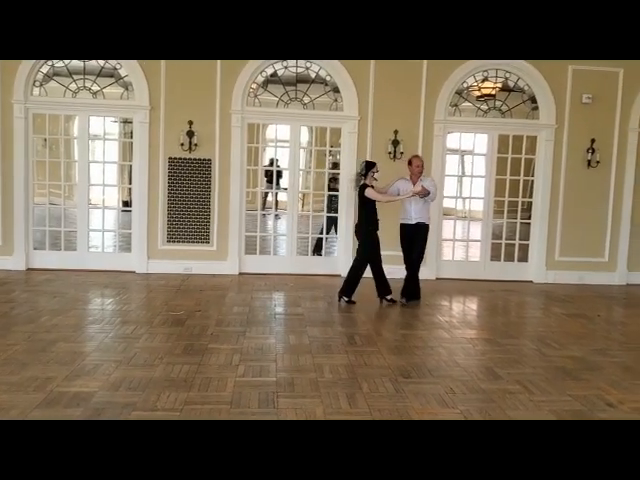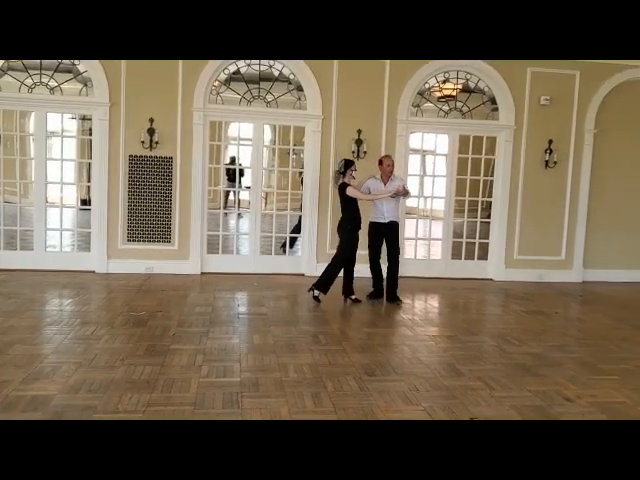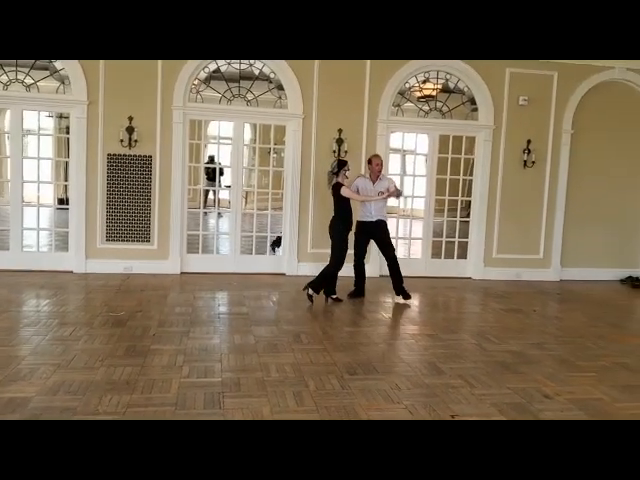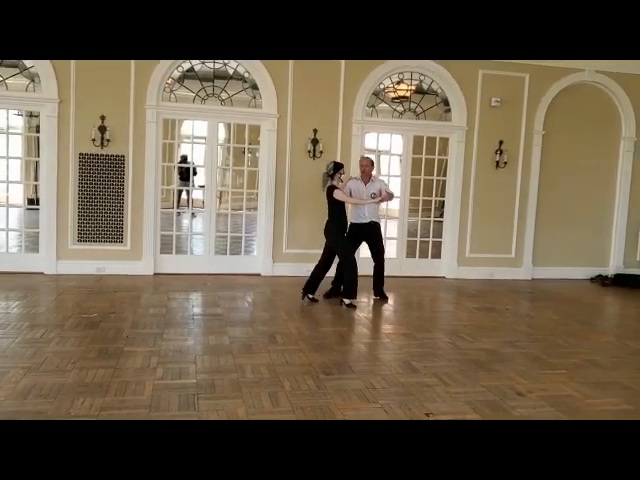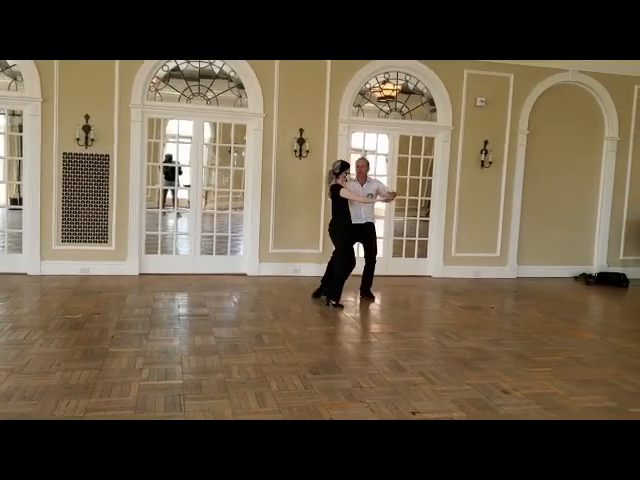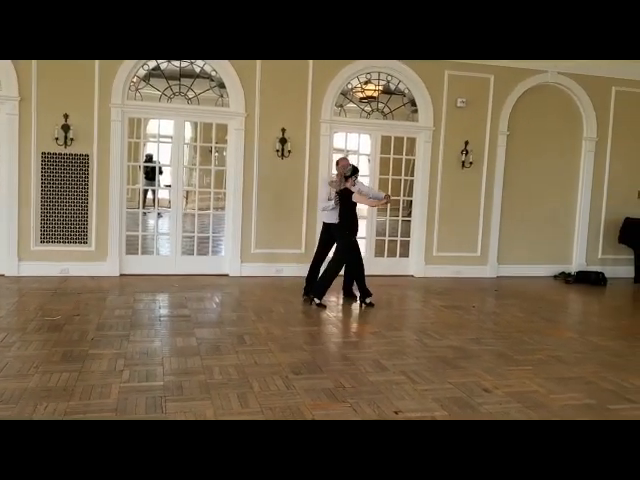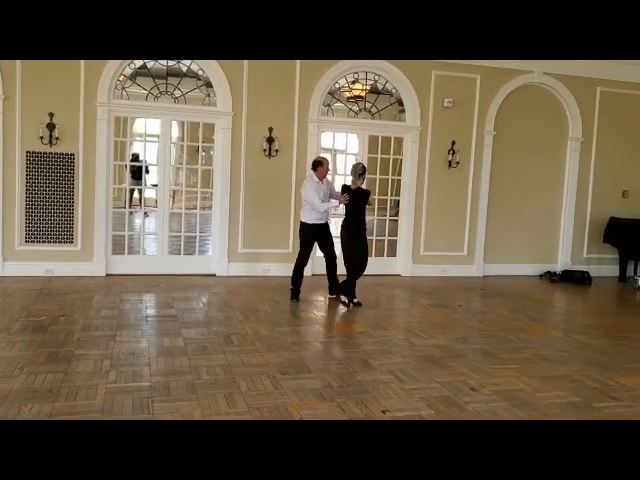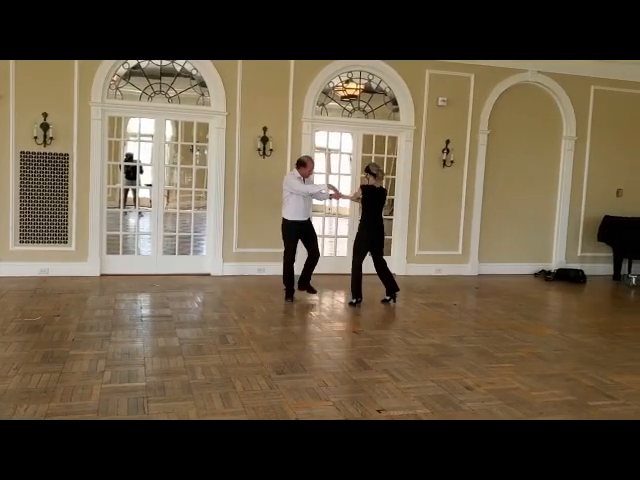
dt=0.3s
person 1, frame 1
left shoulder: (429, 182)
right shoulder: (401, 183)
left elbow: (432, 197)
right elbow: (387, 195)
left wrist: (427, 193)
left hip: (421, 225)
right hip: (405, 225)
left knee: (416, 259)
right knee: (408, 260)
left ankle: (407, 293)
right ankle: (414, 292)
person 1, frame 2
left shoulder: (399, 181)
right shoulder: (371, 182)
left elbow: (406, 194)
left wrist: (404, 192)
left hip: (392, 224)
right hip: (375, 224)
left knee: (393, 259)
right knee: (373, 258)
left ankle: (391, 293)
right ankle: (377, 289)
person 1, frame 3
left shoulder: (388, 181)
right shoulder: (360, 181)
left elbow: (395, 192)
left wrist: (394, 192)
left hip: (380, 223)
right hip: (363, 223)
left knee: (390, 256)
right knee: (358, 257)
left ankle: (400, 289)
right ankle: (359, 289)
person 1, frame 4
left shoulder: (379, 183)
right shoulder: (352, 183)
left elbow: (388, 193)
left wrist: (388, 195)
left hip: (372, 225)
right hip: (355, 225)
left knee: (379, 258)
left ankle: (379, 290)
right ankle: (336, 288)
person 1, frame 5
left shoulder: (375, 184)
right shoulder: (349, 184)
left elbow: (386, 192)
left wrist: (391, 194)
left hip: (368, 226)
right hip: (351, 225)
left knee: (371, 259)
left ankle: (365, 289)
right ankle: (324, 286)
person 1, frame 6
left shoulder: (355, 184)
right shoulder: (329, 184)
left elbow: (370, 193)
right elbow: (322, 206)
left wrist: (384, 196)
right wrist: (335, 202)
right hip: (330, 225)
right knee: (319, 257)
left ankle: (348, 289)
right ankle: (308, 289)
person 1, frame 7
left shoulder: (326, 182)
right shoulder: (309, 184)
left elbow: (333, 194)
right elbow: (319, 206)
left wrist: (344, 197)
right wrist: (338, 202)
left hip: (323, 225)
right hip: (308, 226)
left knee: (331, 257)
right knee: (303, 258)
left ankle: (334, 288)
right ankle: (295, 291)
person 1, frame 8
left shoulder: (307, 179)
right shoulder: (290, 179)
left elbow: (314, 194)
right elbow: (306, 189)
left wrist: (330, 195)
right wrist: (326, 186)
left hip: (306, 222)
right hip: (291, 223)
left knee: (314, 253)
right knee: (289, 257)
left ankle: (304, 282)
right ankle: (289, 290)
person 2, frame 1
left shoulder: (369, 188)
right shoulder: (365, 189)
left elbow: (384, 190)
right elbow: (384, 199)
right wrist: (406, 195)
left hip: (369, 229)
right hip: (365, 229)
left knee: (376, 262)
right knee: (361, 262)
left ankle: (384, 293)
right ankle: (345, 294)
person 2, frame 2
left shoulder: (347, 186)
right shoulder: (345, 187)
left elbow: (360, 190)
right elbow: (366, 197)
right wrist: (387, 194)
left hip: (350, 228)
right hip: (347, 228)
left knee: (349, 262)
right knee: (339, 260)
left ankle: (348, 293)
right ankle: (318, 288)
person 2, frame 3
left shoulder: (339, 186)
right shoulder: (340, 187)
left elbow: (354, 195)
right elbow: (359, 198)
right wrist: (381, 197)
left hip: (339, 228)
right hip: (338, 228)
left knee: (335, 262)
right knee: (337, 262)
left ankle: (330, 292)
right ankle: (312, 287)
person 2, frame 4
left shoulder: (333, 189)
right shoulder: (334, 190)
left elbow: (348, 199)
right elbow: (354, 201)
right wrist: (375, 200)
left hip: (333, 230)
right hip: (335, 231)
left knee: (325, 262)
right knee: (349, 263)
left ankle: (308, 291)
right ankle: (347, 297)
person 2, frame 5
left shoulder: (336, 188)
right shoulder: (339, 189)
left elbow: (354, 198)
right elbow: (362, 200)
right wrist: (383, 199)
left hip: (341, 229)
right hip: (339, 230)
left knee: (349, 261)
right knee: (342, 263)
left ankle: (331, 294)
right ankle: (332, 298)
person 2, frame 6
left shoulder: (342, 191)
right shoulder: (350, 194)
right elbow: (371, 203)
right wrist: (384, 201)
left hip: (346, 233)
right hip: (346, 234)
left knee: (357, 265)
right knee: (336, 265)
left ankle: (365, 296)
right ankle: (316, 297)
person 2, frame 7
left shoulder: (345, 189)
right shoulder: (366, 193)
left hip: (345, 230)
right hip: (359, 232)
left knee: (350, 265)
right knee: (360, 265)
left ankle: (351, 297)
right ankle: (345, 292)
person 2, frame 8
left shoulder: (364, 188)
right shoulder: (383, 192)
left elbow: (354, 198)
left wrist: (341, 195)
left hip: (365, 230)
right hip: (377, 231)
left knee: (357, 264)
right knee: (379, 262)
left ankle: (356, 297)
right ankle: (392, 293)
